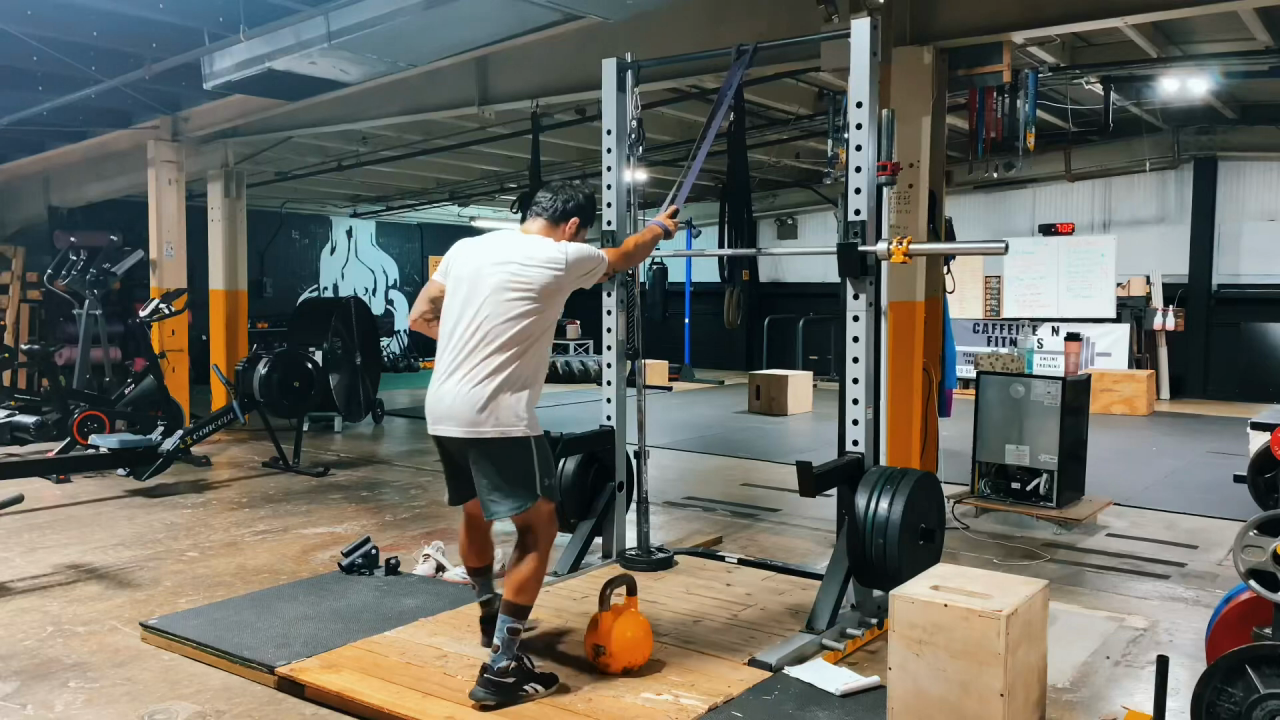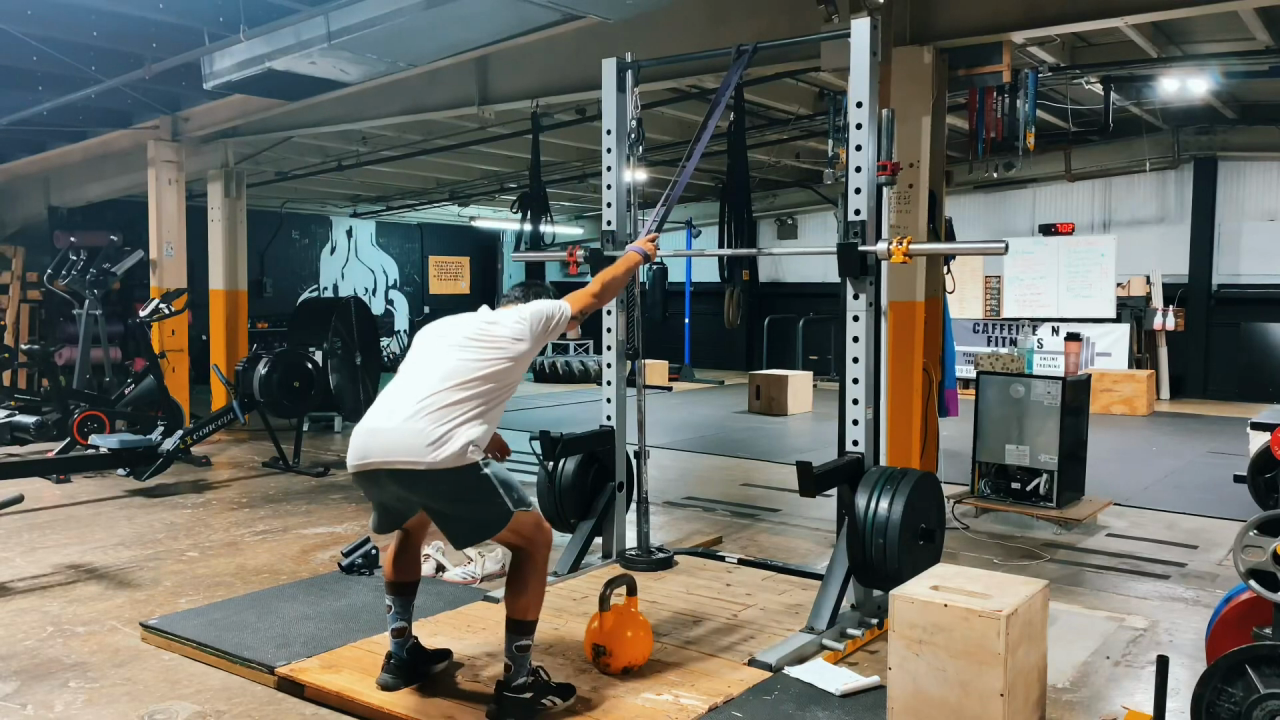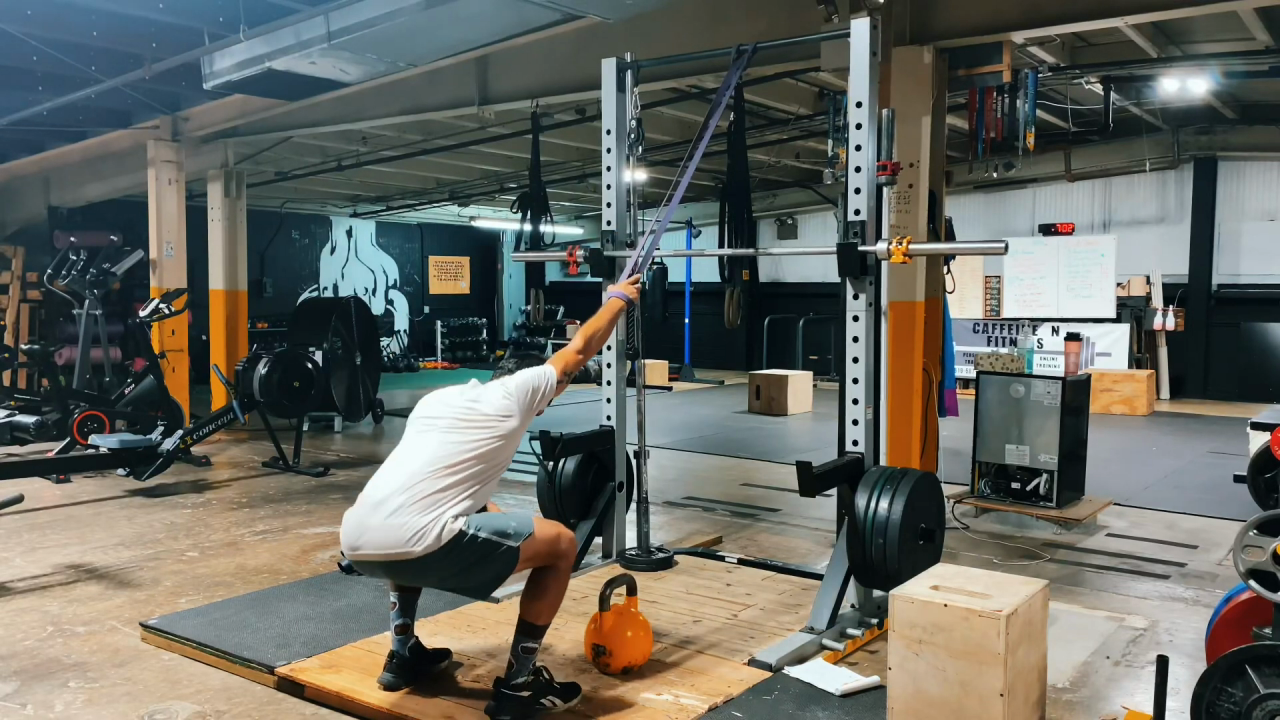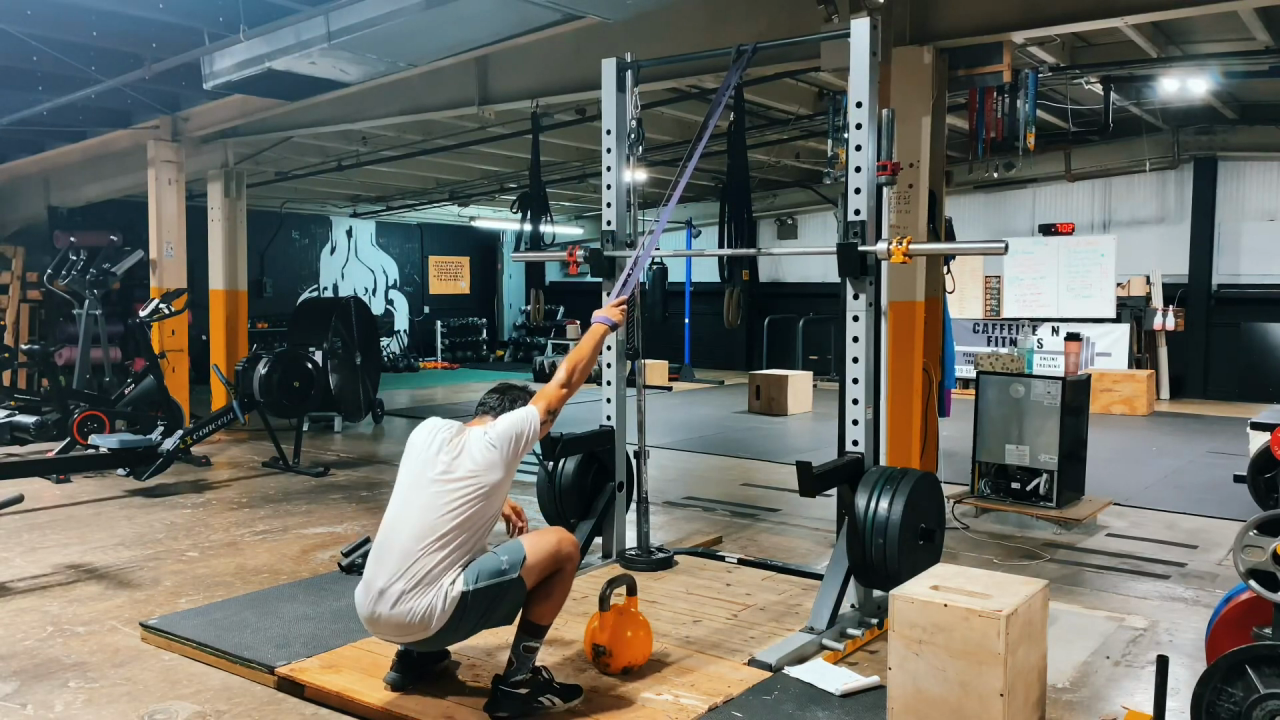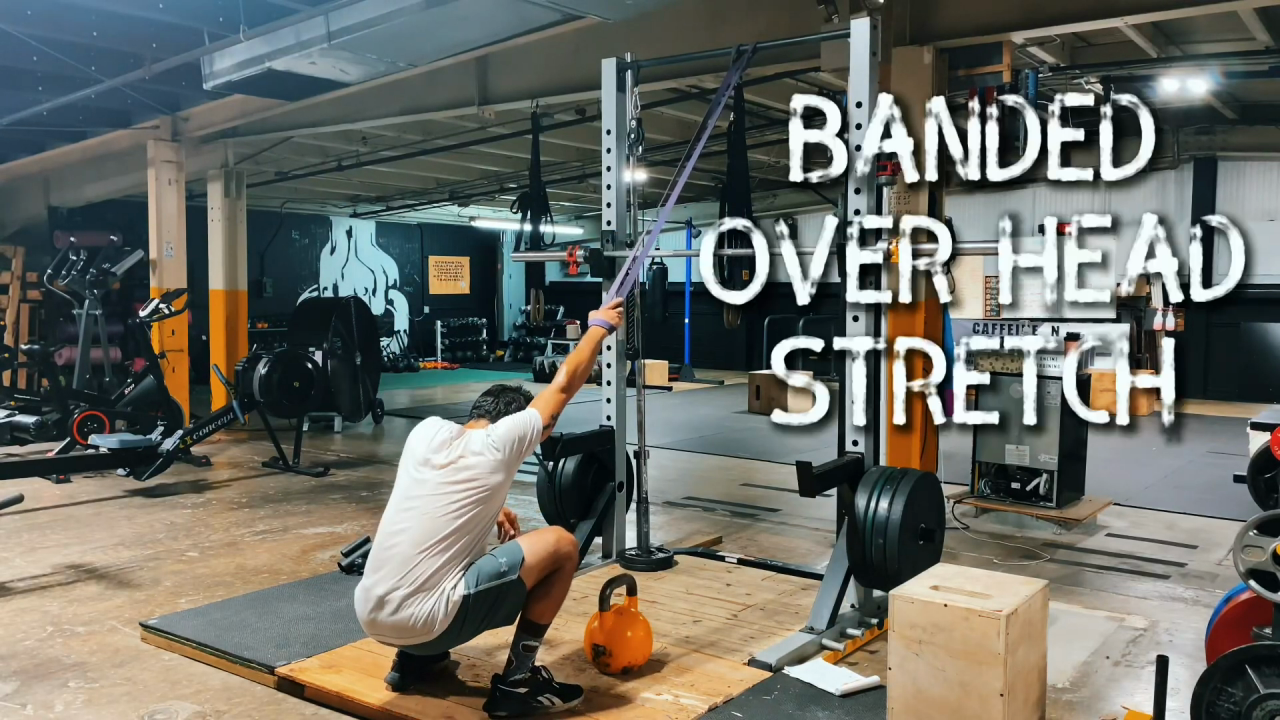
dt=0.7s
person 1, frame 1
left shoulder: (464, 248)
right shoulder: (560, 259)
left elbow: (419, 317)
right elbow: (624, 255)
right wrist: (660, 227)
left hip: (442, 407)
right hip: (495, 416)
left knee: (477, 512)
right knee: (538, 527)
left ankle: (494, 617)
right ankle: (501, 669)
person 1, frame 2
left shoulder: (439, 325)
right shoulder: (527, 319)
right elbow: (595, 293)
right wrist: (637, 253)
left hip: (365, 451)
right hip: (432, 454)
left knee: (411, 526)
right knee: (533, 540)
left ankle: (401, 655)
person 1, frame 3
left shoulder: (438, 397)
right shoulder: (515, 394)
right elbow: (579, 349)
left wrist: (483, 508)
right wrist: (619, 299)
left hip: (356, 543)
right hip: (410, 547)
right knee: (560, 545)
left ankle: (404, 655)
person 1, frame 4
left shoulder: (429, 430)
right shoulder: (499, 441)
right elbow: (563, 383)
right wrist: (603, 324)
left hip: (370, 611)
right hip: (425, 618)
right knee: (563, 545)
left ankle: (410, 657)
right ankle: (516, 684)
person 1, frame 5
left shoulder: (427, 431)
right shoulder: (499, 443)
right elbow: (563, 386)
right wrist: (599, 327)
left hip: (370, 616)
right hip: (425, 622)
right knee: (561, 544)
left ankle: (411, 661)
right ankle: (516, 683)
